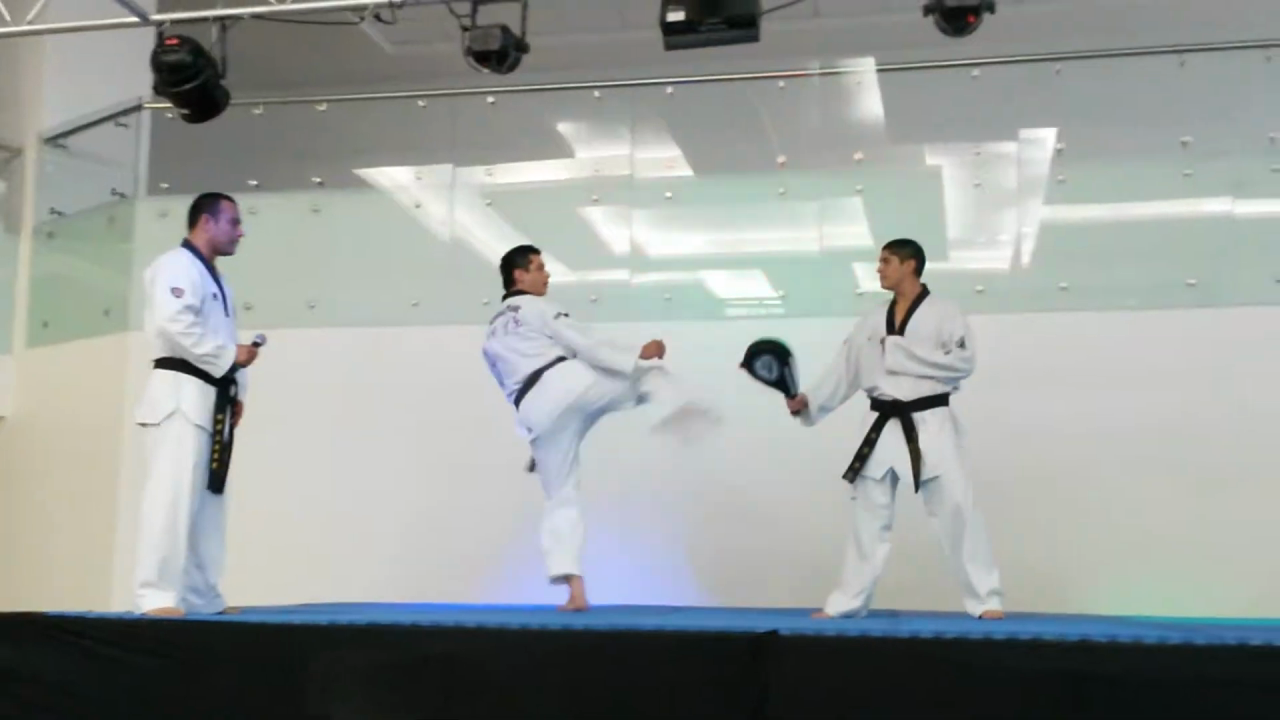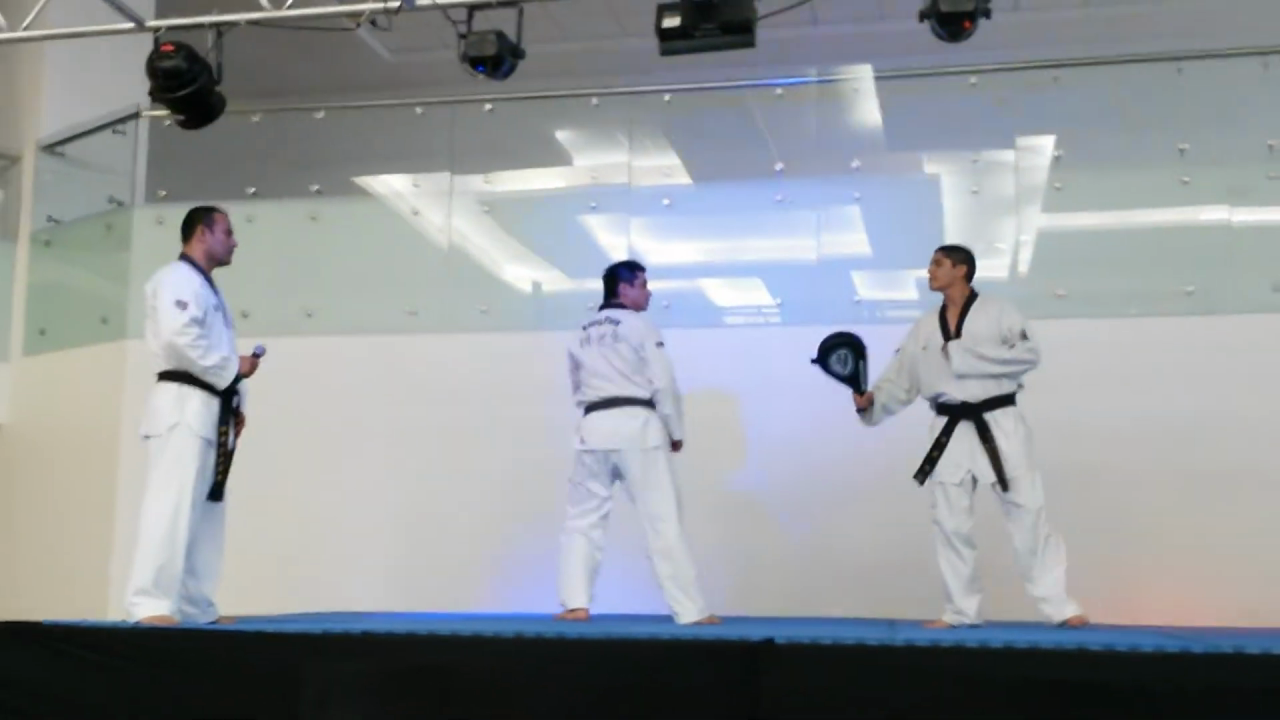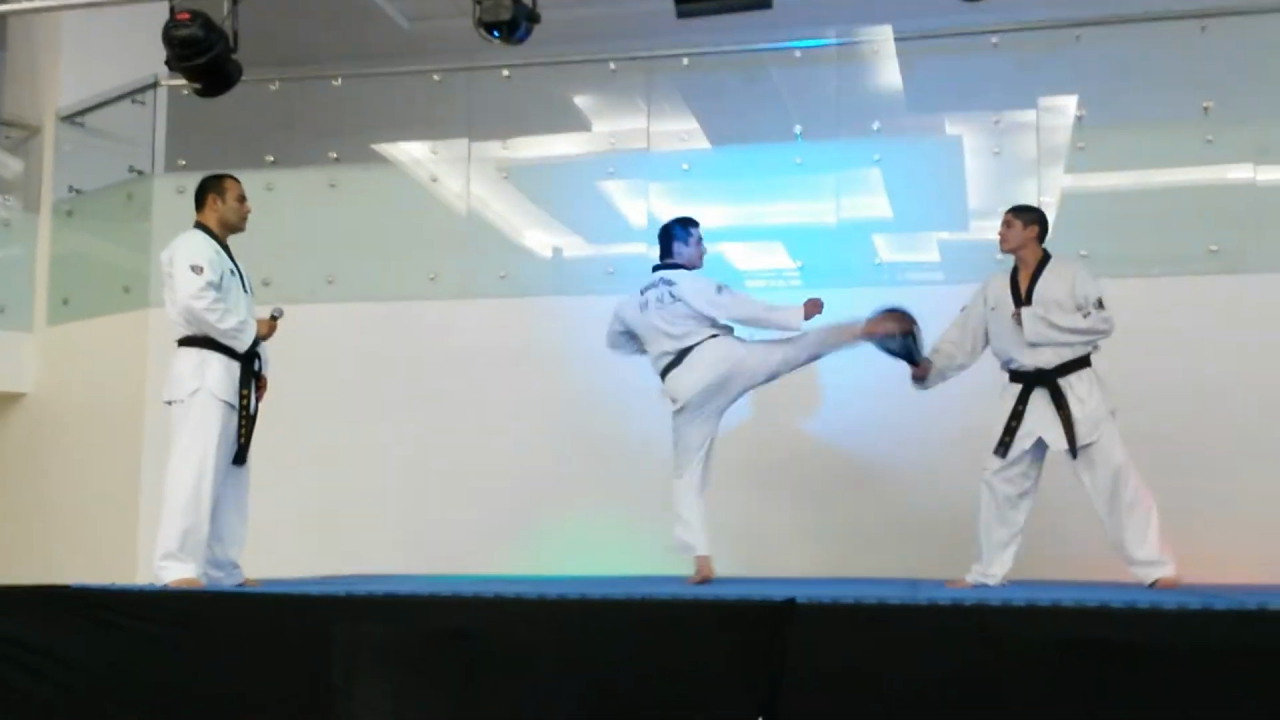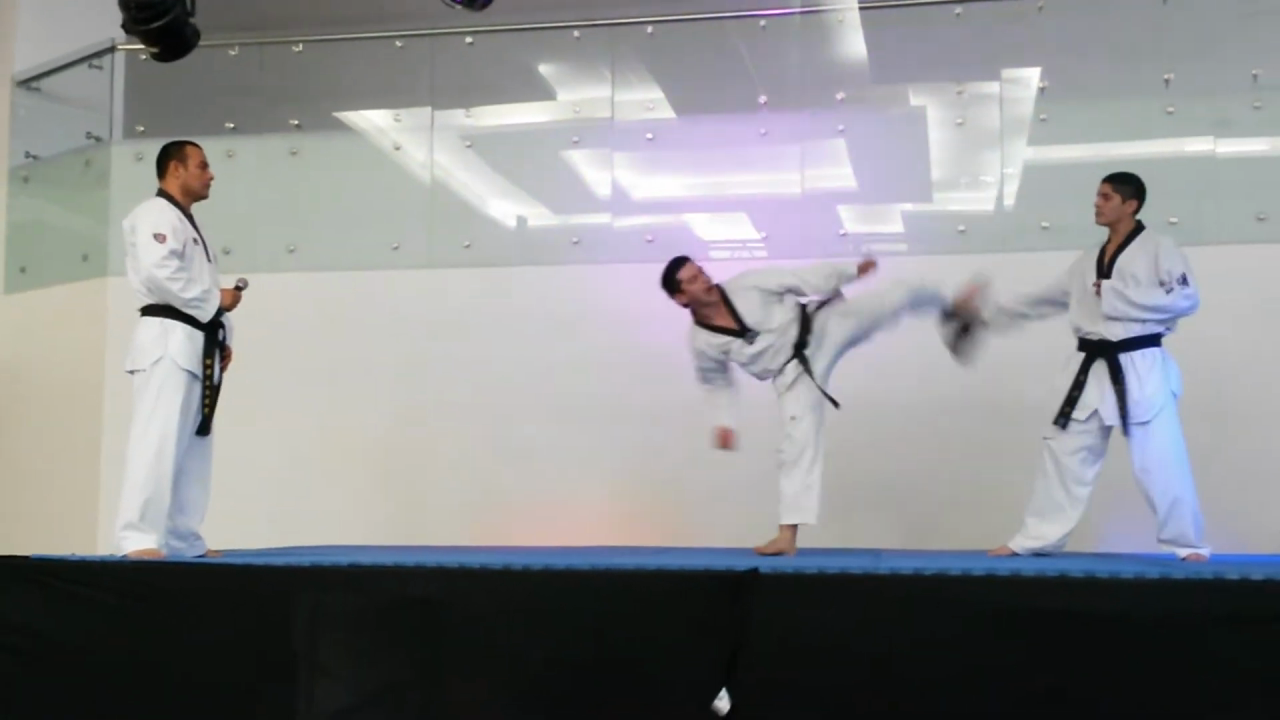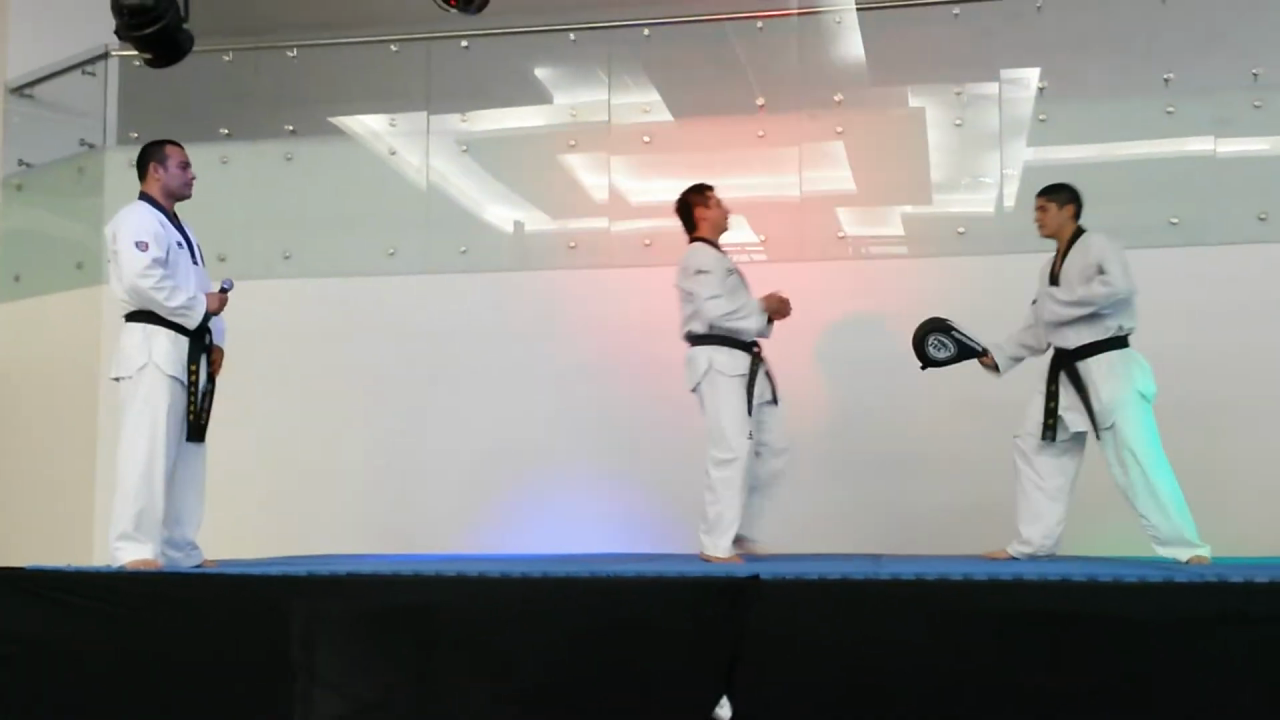
dt=1s
person 1, frame 1
left shoulder: (214, 278)
right shoulder: (177, 265)
right elbow: (173, 325)
left wrist: (235, 391)
right wrist: (230, 356)
left hip: (209, 400)
right hip: (180, 395)
left knee: (207, 500)
right knee: (173, 495)
left ankle: (199, 595)
right ankle: (156, 596)
person 1, frame 2
left shoulder: (207, 289)
right shoulder: (178, 278)
right elbow: (178, 338)
left wrist: (234, 402)
right wrist: (234, 367)
left hip: (209, 410)
right hip: (183, 407)
left knee: (206, 509)
right knee: (172, 503)
left ankle: (194, 605)
right ankle: (149, 604)
person 1, frame 3
left shoulder: (224, 257)
right shoulder: (193, 246)
right elbow: (196, 304)
left wrist: (256, 368)
right wrist: (252, 330)
left hip: (231, 375)
right hip: (205, 372)
left knee: (230, 474)
right knee: (195, 469)
left ankle: (221, 567)
right ankle: (176, 568)
person 1, frame 4
left shoulder: (188, 225)
right shoulder: (155, 215)
right elbow: (159, 273)
left wrist: (221, 338)
right wrist: (215, 300)
left hip: (195, 344)
right hip: (168, 341)
left knee: (192, 445)
right knee: (157, 439)
left ankle: (182, 538)
right ankle: (137, 538)
person 1, frame 5
left shoulder: (181, 231)
right shoulder: (137, 219)
left elbow: (200, 291)
right elbow: (141, 280)
left wrist: (214, 339)
right wrist: (199, 306)
left hip: (186, 351)
right hip: (153, 347)
left knee: (186, 453)
right knee: (148, 449)
left ankle: (178, 548)
right ankle: (133, 549)
person 2, frame 1
left shoulder: (943, 312)
right shoulder: (874, 320)
left elbow: (962, 362)
right elbow: (845, 371)
left wrist: (903, 355)
right wrist: (808, 402)
left hip: (929, 423)
right hip: (883, 427)
left knee: (955, 509)
right knee: (868, 516)
left ankle: (986, 600)
right ankle: (847, 601)
person 2, frame 2
left shoulder: (997, 311)
right shoulder: (925, 328)
left elbow: (1027, 355)
right elbow: (899, 381)
left wrist: (964, 355)
right wrist: (870, 401)
left hip: (997, 422)
right hip: (951, 430)
left knee: (1028, 510)
right knee: (950, 522)
left ankle: (1059, 605)
right ankle: (960, 610)
person 2, frame 3
left shoulder: (1070, 274)
right shoulder: (994, 288)
left elbow: (1101, 323)
right elbow: (963, 341)
left wrist: (1036, 322)
right wrist: (929, 367)
left hip: (1073, 389)
right hip: (1022, 394)
left knee: (1112, 474)
right knee: (1003, 480)
left ankle: (1154, 567)
right ankle: (988, 571)
person 2, frame 4
left shoulder: (1159, 249)
right shoulder: (1090, 257)
left elbow: (1185, 300)
right elbow: (1048, 299)
left wrist: (1117, 296)
right wrist: (989, 311)
left hip: (1141, 367)
right hip: (1093, 368)
left knee: (1160, 459)
right knee: (1065, 450)
left ankle: (1187, 543)
right ankle: (1035, 538)
person 2, frame 5
left shoulder: (1096, 247)
right shoulder: (1053, 262)
left elbow: (1116, 290)
right elbow: (1038, 327)
left wrist: (1054, 301)
right wrist: (1000, 355)
left hip: (1107, 366)
right hip: (1067, 373)
left knee: (1139, 460)
right knee: (1036, 451)
left ankle: (1187, 546)
right ankle: (1033, 542)
person 3, frame 1
left shoulder: (493, 333)
right shoulder: (536, 307)
left elbow: (507, 384)
right elbow: (580, 341)
right wrist: (636, 353)
left hip: (536, 412)
right hip: (570, 382)
left knee: (562, 500)
right knee: (649, 374)
left ankle: (575, 588)
right ankle: (680, 414)
person 3, frame 2
left shoulder: (584, 336)
right shoulder: (641, 326)
left elbow: (579, 392)
right elbow: (663, 383)
right wrist: (675, 431)
left hip: (594, 429)
right hip: (638, 427)
left knee: (582, 520)
right knee: (663, 522)
left ankle: (575, 604)
right ankle: (691, 610)
person 3, frame 3
left shoulder: (632, 301)
right shoulder: (692, 282)
left elbow: (615, 340)
right elbow: (742, 309)
right wrist: (799, 312)
left hip: (684, 386)
right hip: (720, 360)
left knee: (689, 474)
right knee: (797, 345)
left ankle: (701, 561)
right ankle: (859, 330)
person 3, frame 4
left shoulder: (745, 285)
right shoulder: (702, 341)
left elbow: (805, 277)
right elbow: (715, 379)
left wrist: (852, 270)
right wrist: (722, 422)
left hip: (819, 331)
right hip: (794, 371)
left knee: (899, 297)
right knee: (799, 443)
left ankle: (948, 308)
right ankle: (787, 534)
person 3, frame 5
left shoulder: (715, 259)
right shoulder: (701, 257)
right elbow: (717, 311)
left wrist: (767, 313)
right wrist: (764, 307)
left hip: (738, 364)
right hip: (718, 363)
left knee: (772, 448)
right knee: (731, 453)
left ankle: (737, 530)
right ankle: (717, 546)
